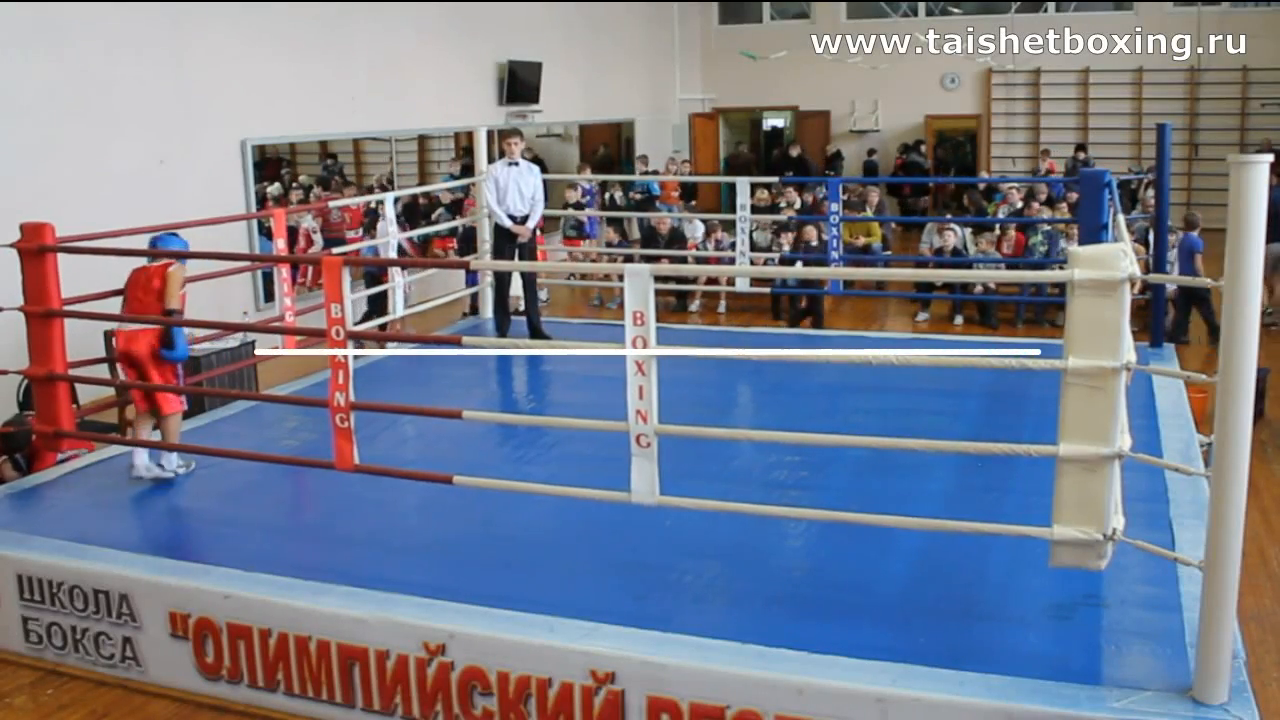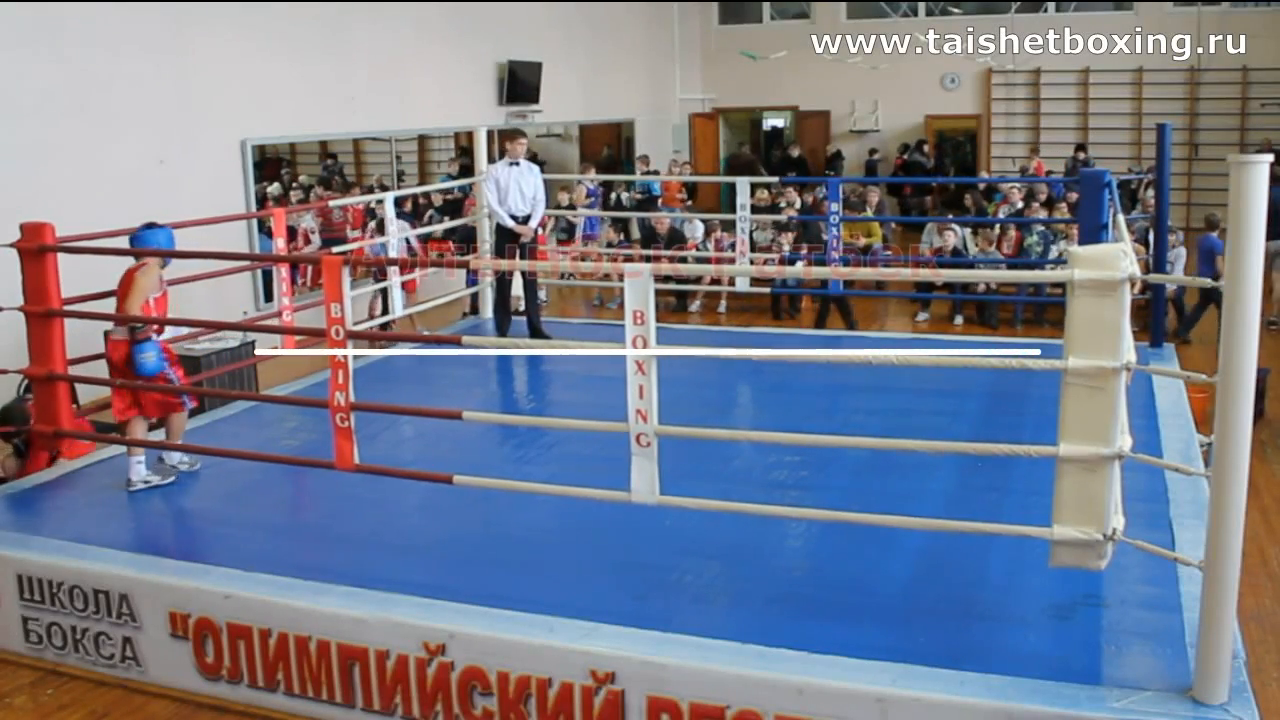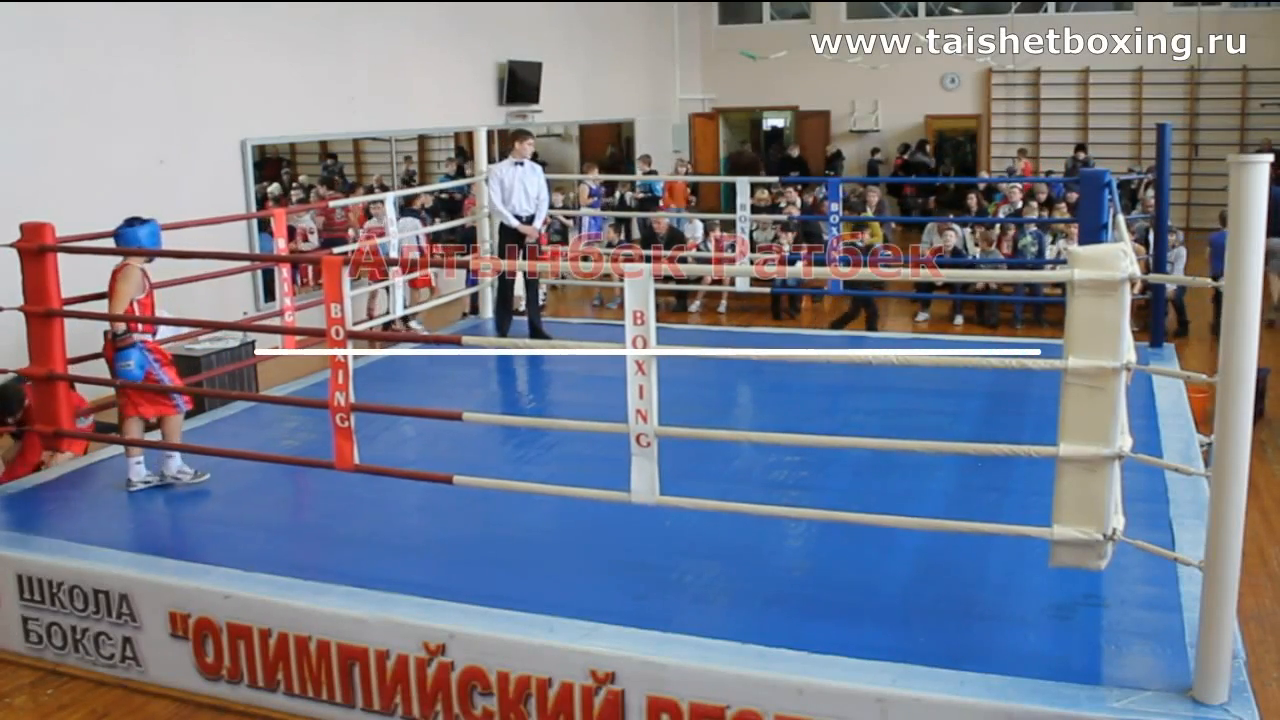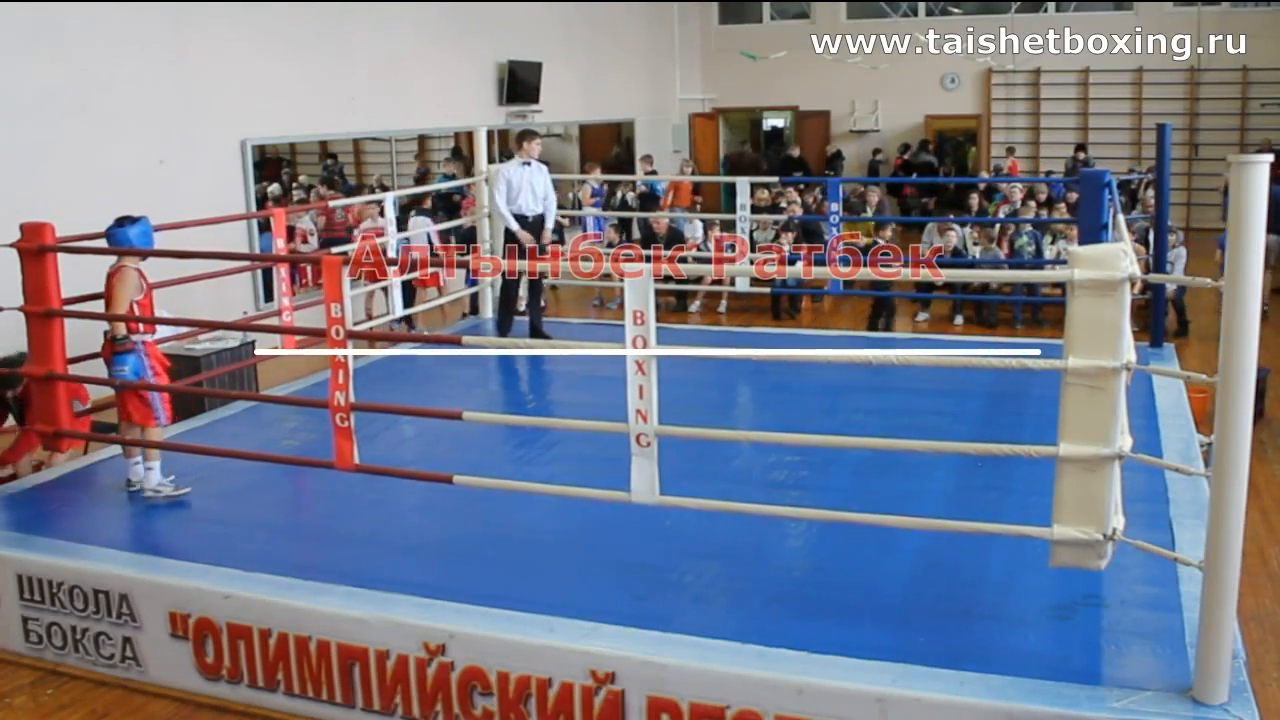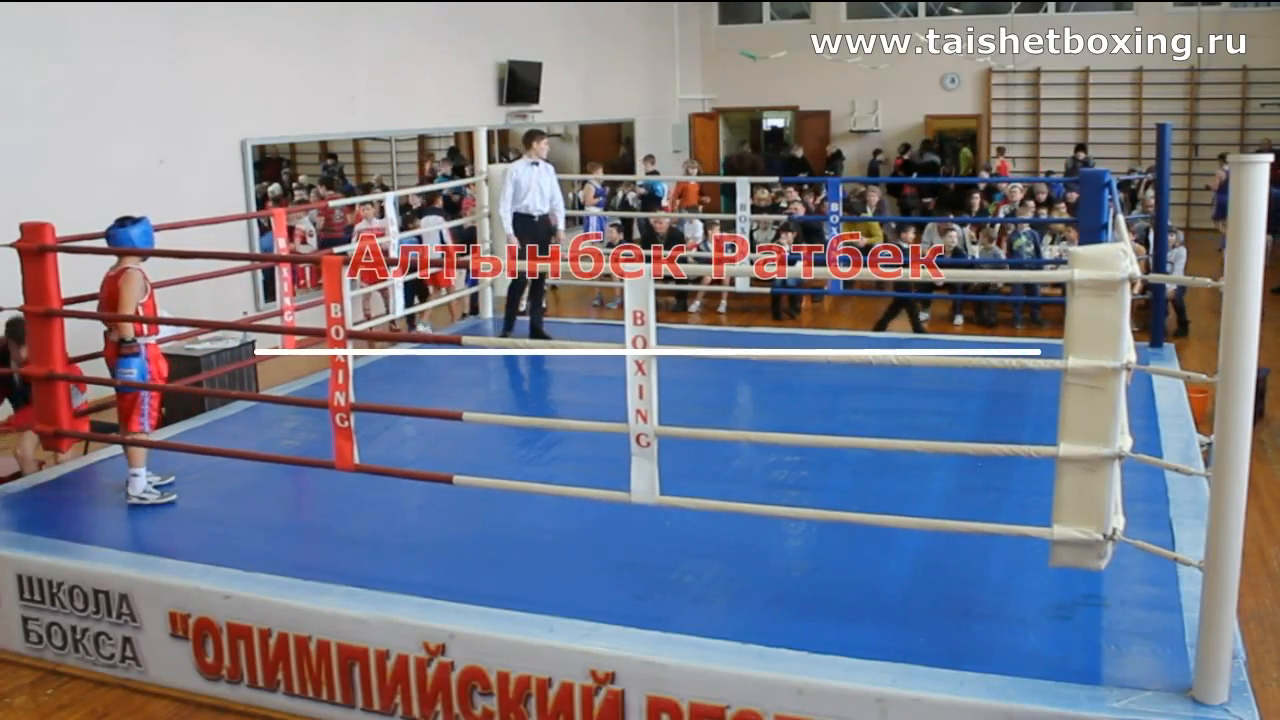
dt=0.2s
person 1, frame 1
left shoulder: (135, 274)
right shoulder: (174, 268)
right elbow: (172, 296)
right wrist: (175, 326)
left hip: (126, 338)
right hip: (154, 337)
left knee: (147, 402)
right knee: (171, 401)
left ankle: (141, 461)
right ankle: (170, 462)
person 1, frame 2
left shoulder: (131, 273)
right shoulder: (150, 272)
right elbow: (132, 306)
right wrist: (140, 338)
left hip: (119, 347)
right hip: (142, 346)
left knee: (137, 410)
right knee: (178, 398)
left ankle: (137, 473)
right ankle: (172, 457)
person 1, frame 3
left shoulder: (123, 271)
right shoulder: (132, 272)
right elbow: (116, 311)
right wrist: (125, 345)
left hip: (129, 346)
right hip: (135, 347)
left knee: (133, 410)
right knee: (174, 400)
left ankle: (136, 474)
right ankle: (173, 466)
person 1, frame 4
left shoulder: (116, 272)
right shoulder: (129, 273)
right elbow: (117, 315)
right wrist: (124, 348)
left hip: (127, 348)
right hip: (135, 349)
left knee: (131, 414)
right knee: (154, 412)
left ankle: (136, 475)
right ankle: (151, 481)
person 1, frame 5
left shoulder: (112, 274)
right shoulder: (133, 274)
left elbow: (103, 312)
right elbow: (125, 317)
right wrist: (130, 350)
left hip: (120, 349)
right hip: (136, 351)
left knee: (130, 417)
right knee: (140, 420)
left ankle: (138, 476)
right ankle: (137, 489)
person 2, frame 1
left shoulder: (533, 170)
right shoulder: (494, 171)
left elbow: (539, 201)
right elbow: (492, 204)
left wrist: (528, 226)
right wrist: (512, 226)
left hip: (527, 225)
right hip: (504, 227)
left knee: (530, 278)
right knee: (502, 279)
left ankle: (535, 328)
right ankle: (502, 330)
person 2, frame 2
left shoulder: (533, 169)
right shoulder: (495, 171)
left elbow: (540, 201)
right elbow: (493, 204)
left wrist: (531, 226)
right wrist: (514, 226)
left hip: (529, 224)
right hip: (506, 226)
left knee: (531, 277)
right knee: (503, 278)
left ankle: (535, 328)
right ankle: (502, 330)
person 2, frame 3
left shoulder: (536, 169)
right shoulder: (498, 170)
left elbow: (543, 200)
right elbow: (496, 204)
left wrist: (535, 226)
right wrist: (519, 226)
left hip: (532, 224)
right hip: (510, 226)
left knee: (532, 277)
right knee: (506, 278)
left ankle: (535, 327)
right ankle: (502, 330)
person 2, frame 4
left shoulder: (542, 169)
right shoulder: (506, 170)
left elbow: (550, 200)
right elbow: (501, 204)
left wrist: (548, 227)
right wrist: (518, 230)
left hip: (538, 223)
right hip: (517, 225)
left knee: (537, 277)
right knee: (511, 277)
left ankle: (536, 328)
right ankle: (503, 330)
person 2, frame 5
left shoulder: (548, 169)
right shoulder: (514, 169)
left elbow: (556, 200)
right elbow: (505, 203)
left wrist: (560, 227)
right wrist: (509, 233)
left hip: (543, 223)
right hip: (522, 222)
left knee: (540, 277)
right knee: (520, 276)
left ankle: (536, 328)
right ankle: (508, 327)
